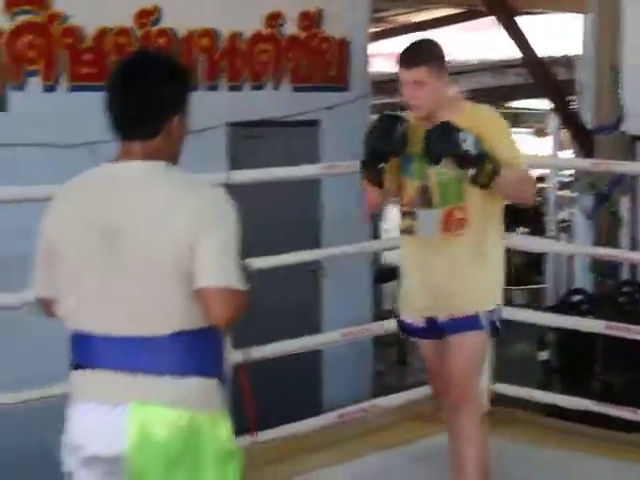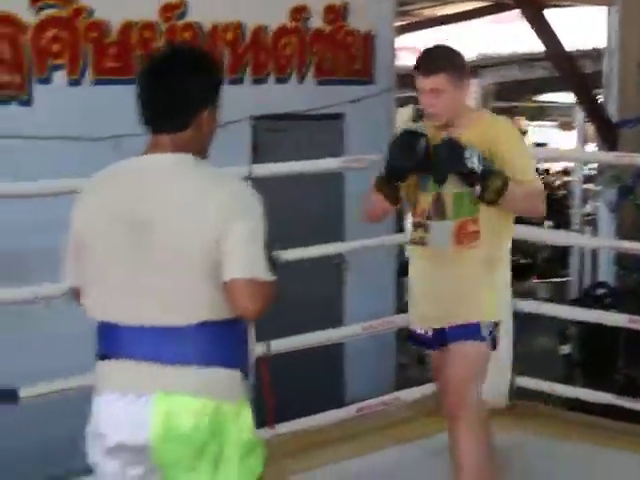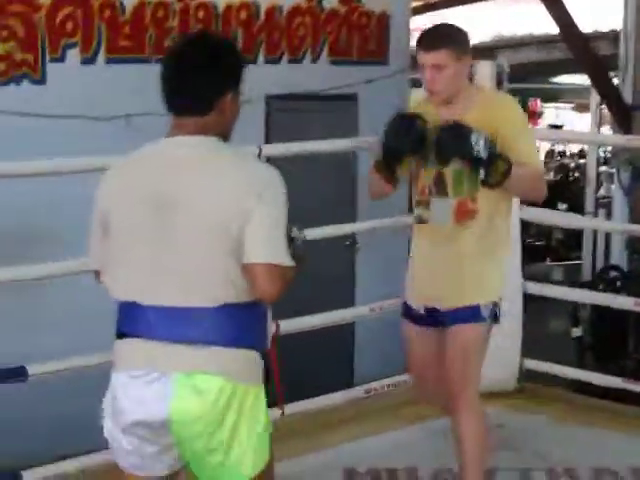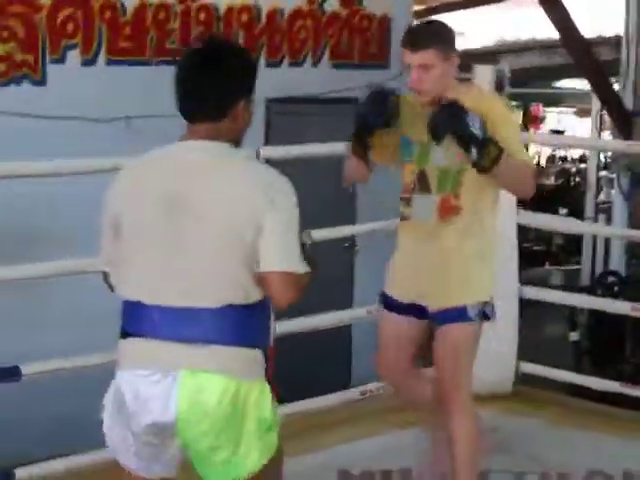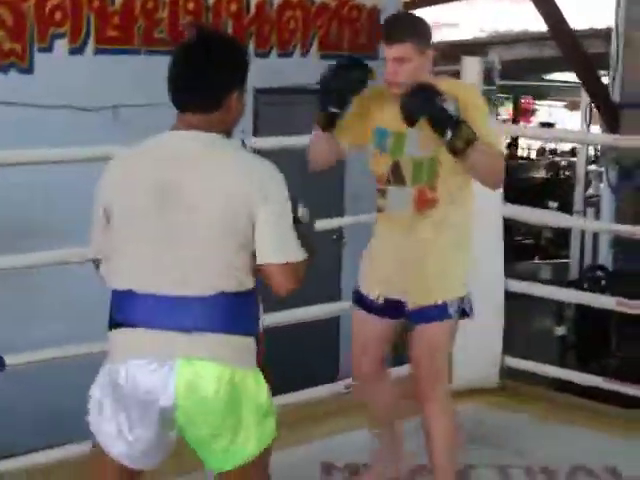
dt=0.1s
person 1, frame 1
left shoulder: (483, 121)
right shoulder: (403, 131)
left elbow: (526, 192)
right elbow: (371, 205)
left wrist: (477, 160)
right wrist: (374, 161)
left hip: (470, 282)
right hip: (421, 282)
left knee: (462, 395)
right knee: (443, 387)
person 1, frame 2
left shoulder: (499, 132)
right shoulder: (416, 138)
left elbow: (536, 206)
right elbow: (372, 213)
left wrist: (482, 176)
right wrist: (393, 176)
left hip: (477, 292)
right hip: (428, 291)
left knee: (458, 405)
right knee: (456, 400)
person 1, frame 3
left shoulder: (502, 111)
right shoulder: (418, 116)
left elbow: (538, 188)
right elbow: (377, 192)
left wrist: (486, 160)
right wrist: (391, 156)
left hip: (476, 273)
right hip: (425, 270)
left knee: (459, 386)
right knee: (424, 373)
person 1, frame 4
left shoulder: (488, 108)
right shoulder: (402, 110)
left elbow: (526, 185)
right elbow: (354, 175)
left wrist: (479, 144)
right wrist: (362, 136)
left hip: (462, 272)
right hip: (410, 265)
left knee: (453, 388)
right knee: (393, 365)
right ankle: (450, 438)
person 1, frame 5
left shoulder: (462, 97)
right shoulder: (373, 100)
left elbow: (494, 175)
right elbow: (318, 160)
left wrist: (451, 126)
right wrist: (330, 109)
left hip: (437, 266)
right hip: (384, 263)
left knee: (430, 385)
right knee: (364, 366)
person 2, frame 1
left shoulder: (65, 202)
right shoulder: (204, 201)
left elbow: (52, 303)
right elbow: (221, 310)
right wrist: (240, 281)
left hip: (95, 406)
right hip: (178, 408)
person 2, frame 2
left shoulder: (95, 193)
right shoulder: (231, 194)
left elbow: (82, 293)
right elbow: (249, 301)
right wrist: (268, 275)
left hip: (120, 394)
right hip: (203, 399)
person 2, frame 3
left shoulder: (119, 175)
right shoulder: (255, 177)
left elbow: (106, 273)
right elbow: (268, 286)
right wrist: (289, 251)
left hip: (137, 373)
right hip: (219, 379)
person 2, frame 4
left shoulder: (131, 177)
right shoulder: (265, 184)
left elbow: (113, 274)
right elbow: (284, 291)
left hip: (141, 368)
right hip: (223, 377)
person 2, frame 5
left shoulder: (122, 166)
right shoulder: (257, 174)
left elbow: (105, 261)
right elbow: (284, 280)
right wrist: (299, 234)
left hip: (135, 358)
right hip: (218, 367)
